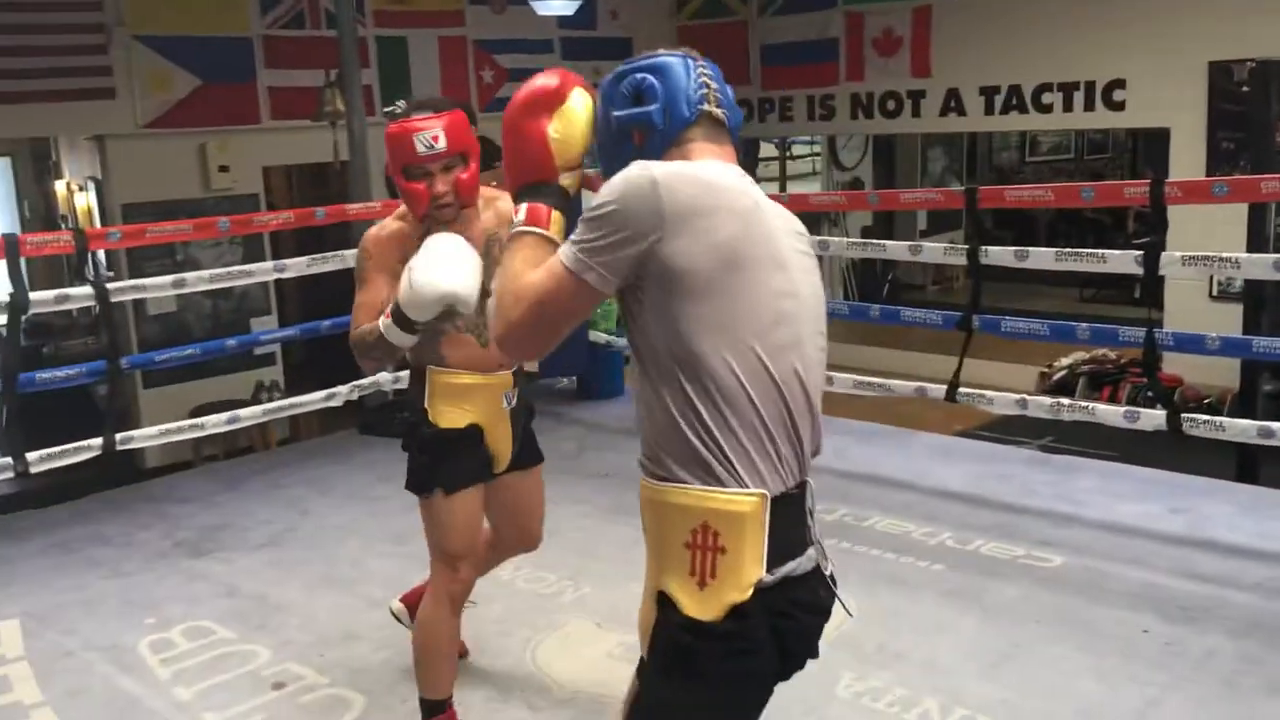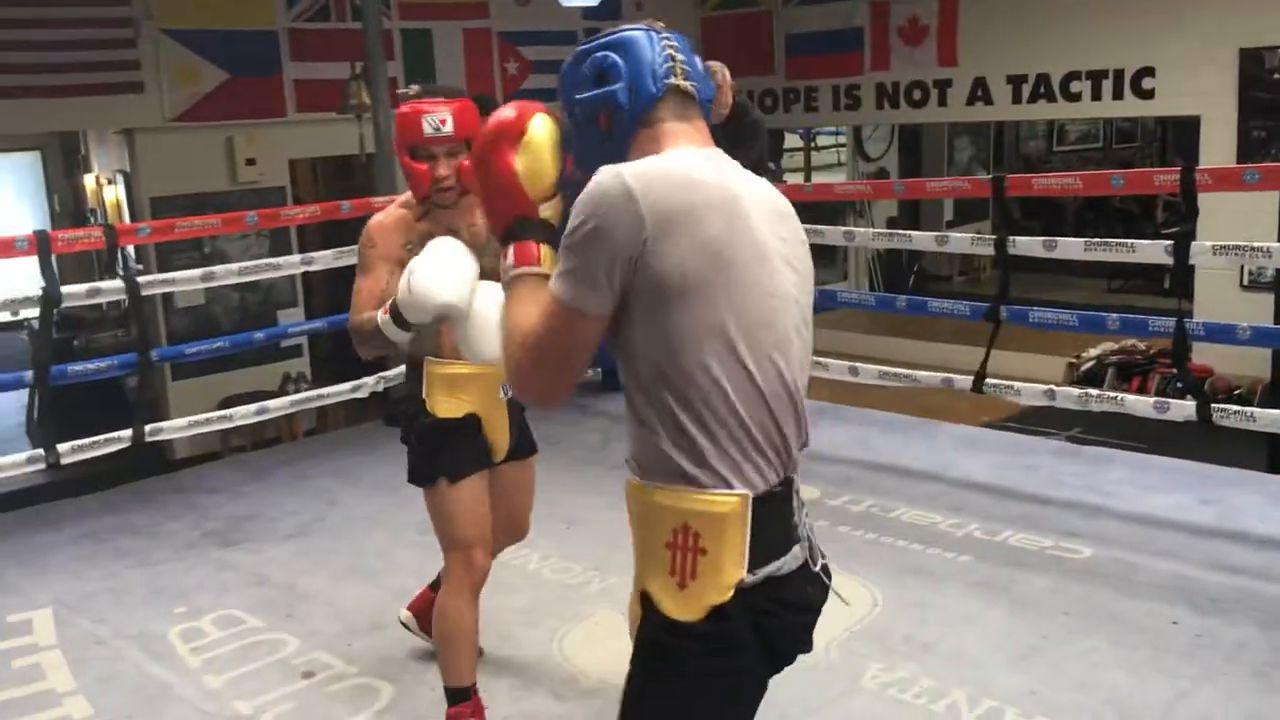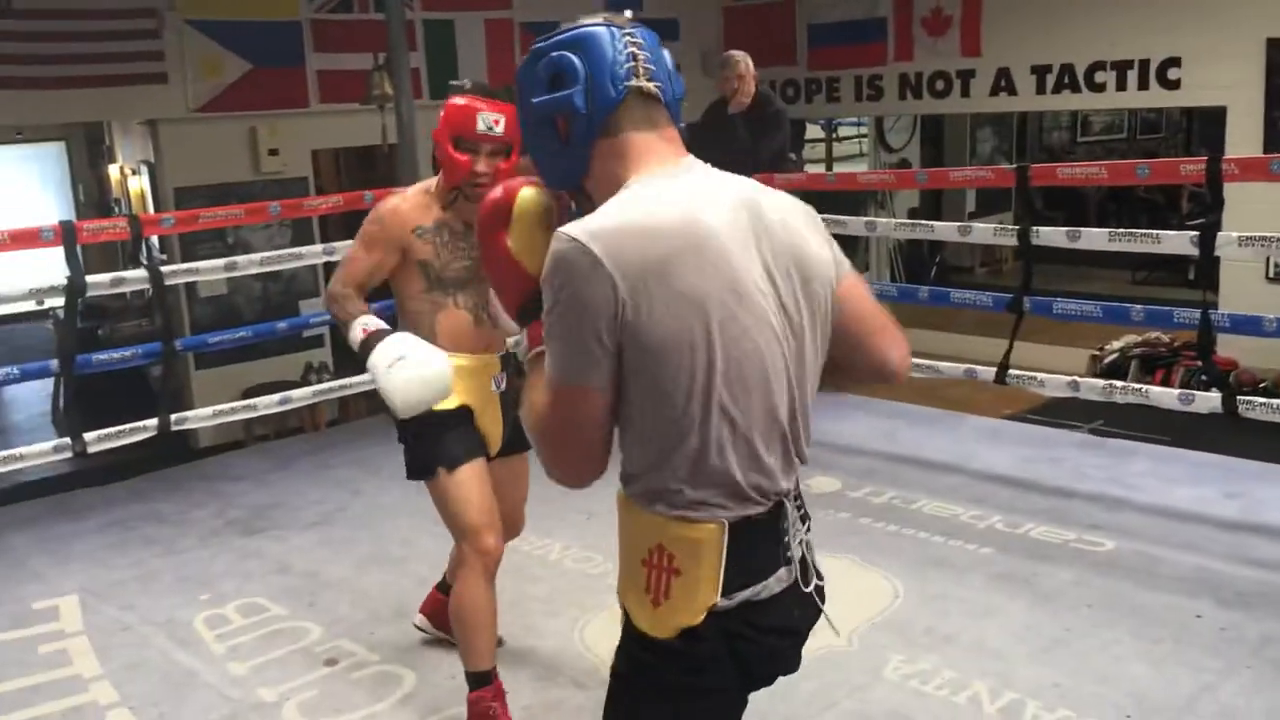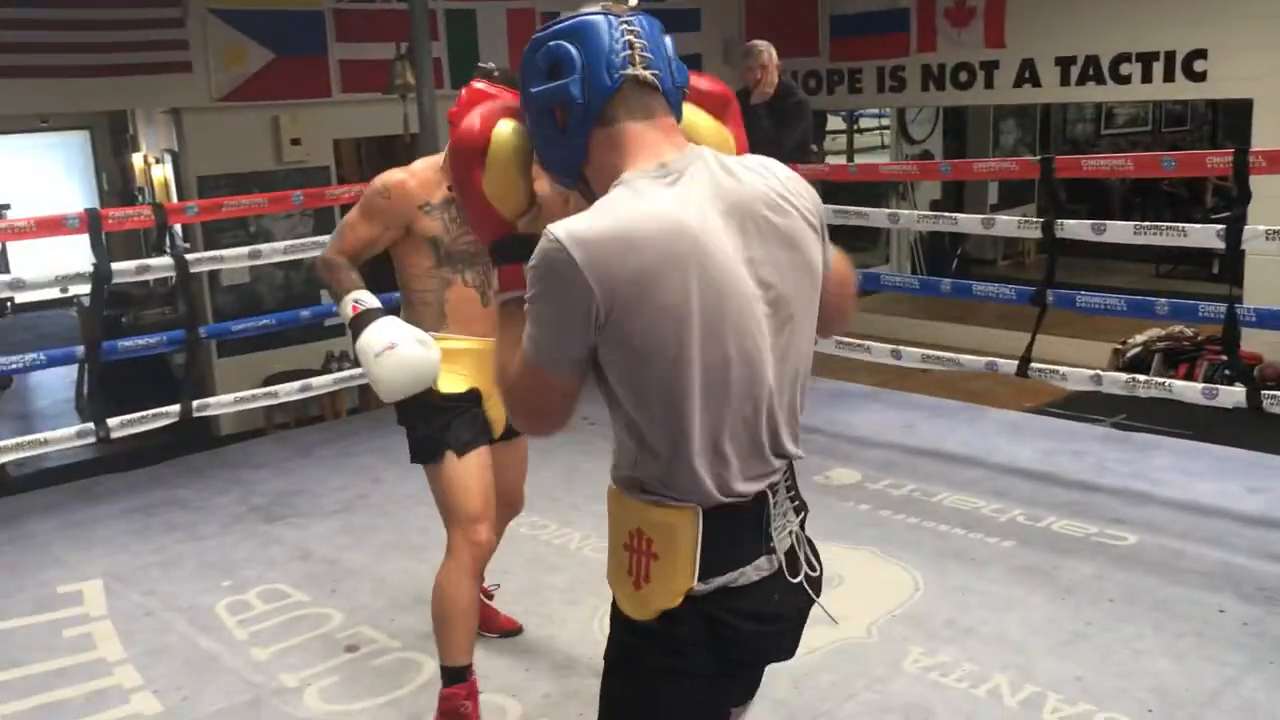
dt=0.2s
person 1, frame 1
left shoulder: (651, 189)
right shoulder: (779, 222)
left elbow: (515, 335)
left wrist: (535, 195)
left hip: (728, 576)
right hip: (772, 559)
person 1, frame 2
left shoulder: (627, 190)
right shoulder: (769, 204)
left elbow: (539, 378)
left wrist: (522, 233)
left hip: (715, 573)
right hip: (771, 548)
person 1, frame 3
left shoulder: (591, 248)
right shoulder: (783, 211)
left elbow: (573, 461)
right elbow: (889, 359)
left wrist: (535, 316)
left hip: (699, 592)
right hip: (778, 563)
person 1, frame 4
left shoulder: (579, 248)
right shoulder: (779, 186)
left elbow: (535, 413)
right elbow: (833, 310)
left wrist: (511, 253)
left hip: (687, 577)
right hip: (777, 547)
person 2, frame 1
left shoulder: (506, 211)
right shoulder: (387, 241)
right elbow: (366, 352)
right wrist: (406, 315)
left hip: (506, 399)
right hip: (444, 411)
left knee: (521, 534)
right knee: (453, 572)
left ankle: (422, 602)
person 2, frame 2
right shoulder: (389, 228)
right elbow: (364, 342)
right wrist: (404, 311)
left hip: (502, 390)
right hip: (443, 401)
left knee: (509, 529)
right knee: (469, 558)
left ankle: (430, 606)
person 2, frame 3
right shoulder: (401, 214)
right elbow: (340, 293)
right wrist: (373, 336)
left hip: (496, 385)
right hip: (436, 396)
left knee: (505, 524)
right knee: (481, 545)
left ankle: (442, 606)
person 2, frame 4
right shoulder: (403, 188)
right elbow: (336, 260)
right wrist: (366, 317)
left hip: (495, 370)
right hip: (438, 379)
left knee: (505, 503)
right knee: (472, 535)
left ankle: (465, 598)
